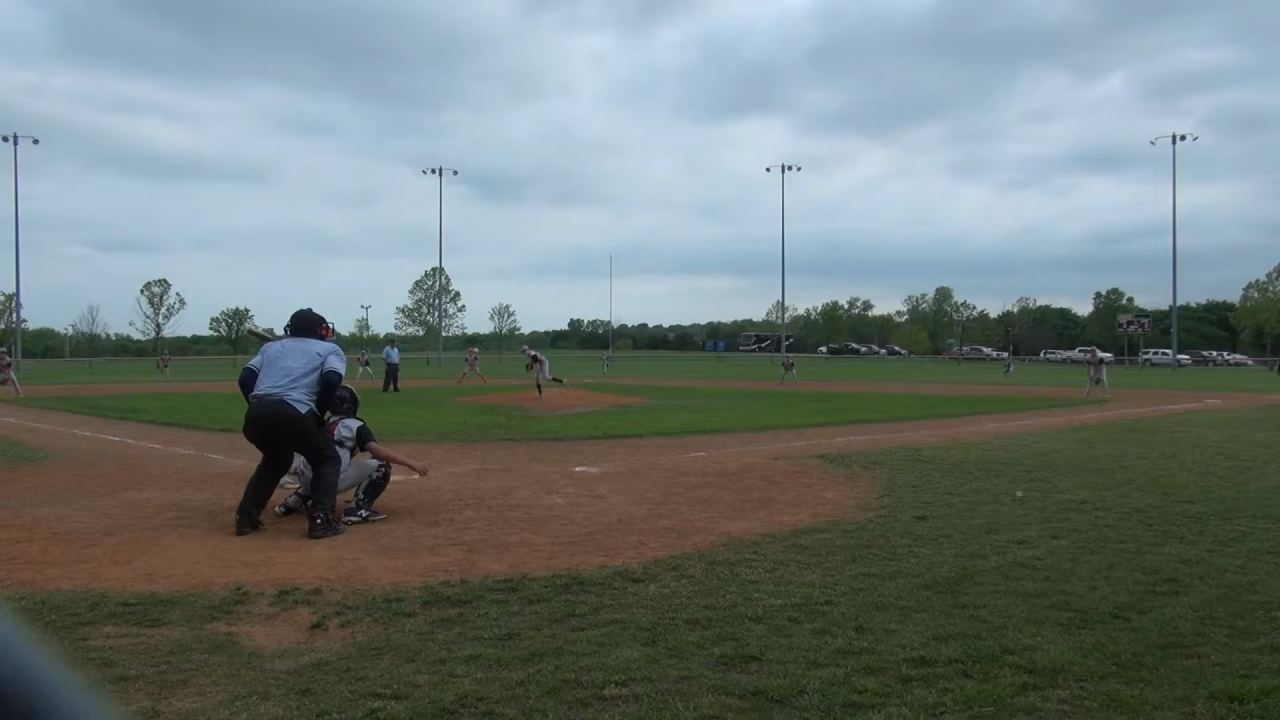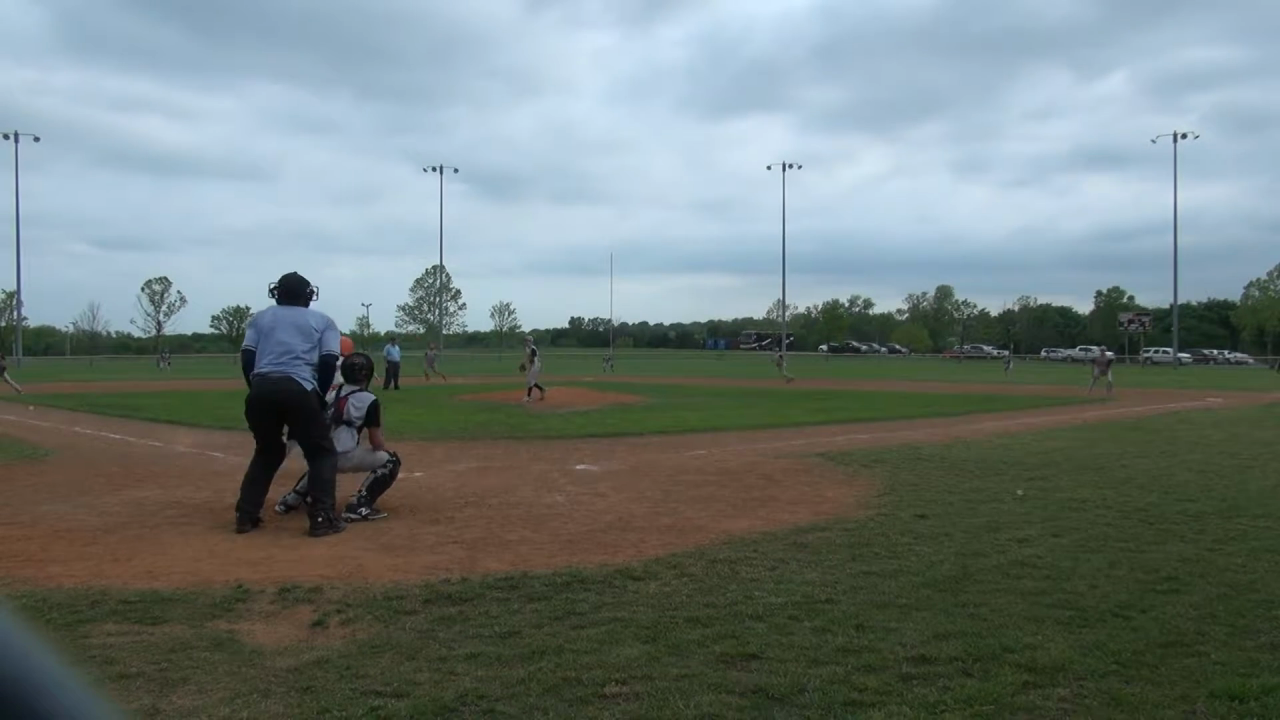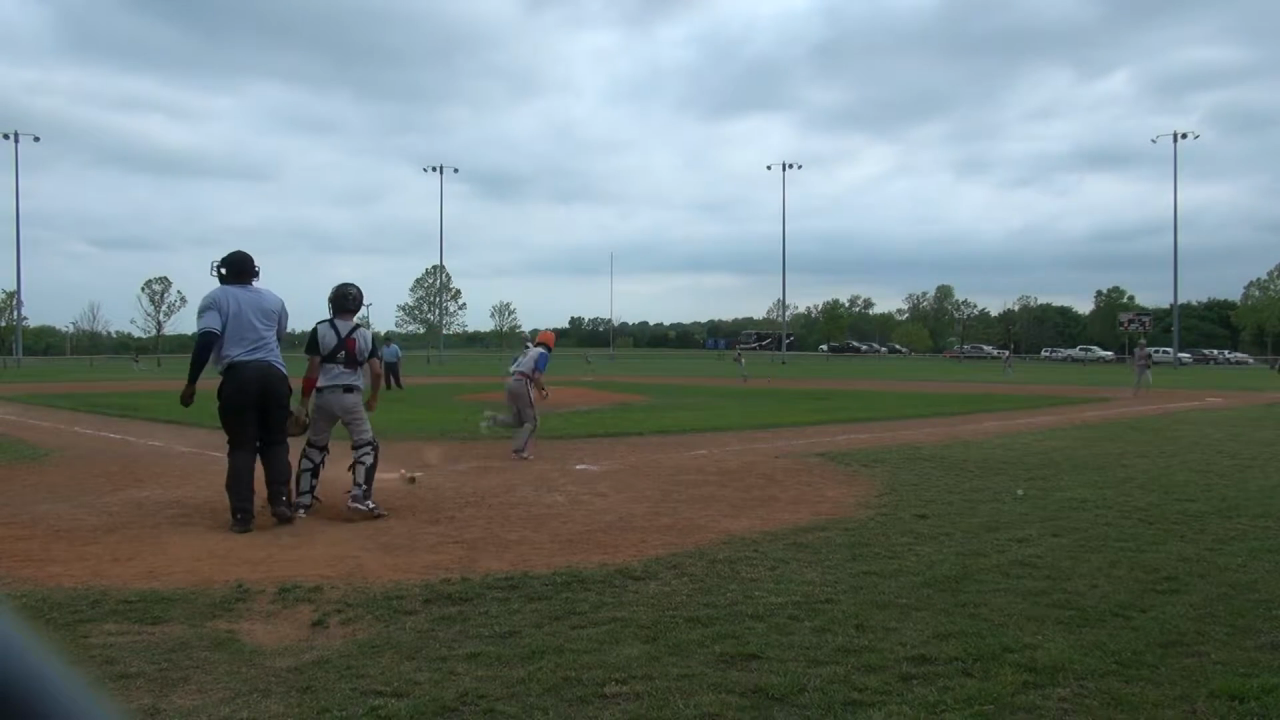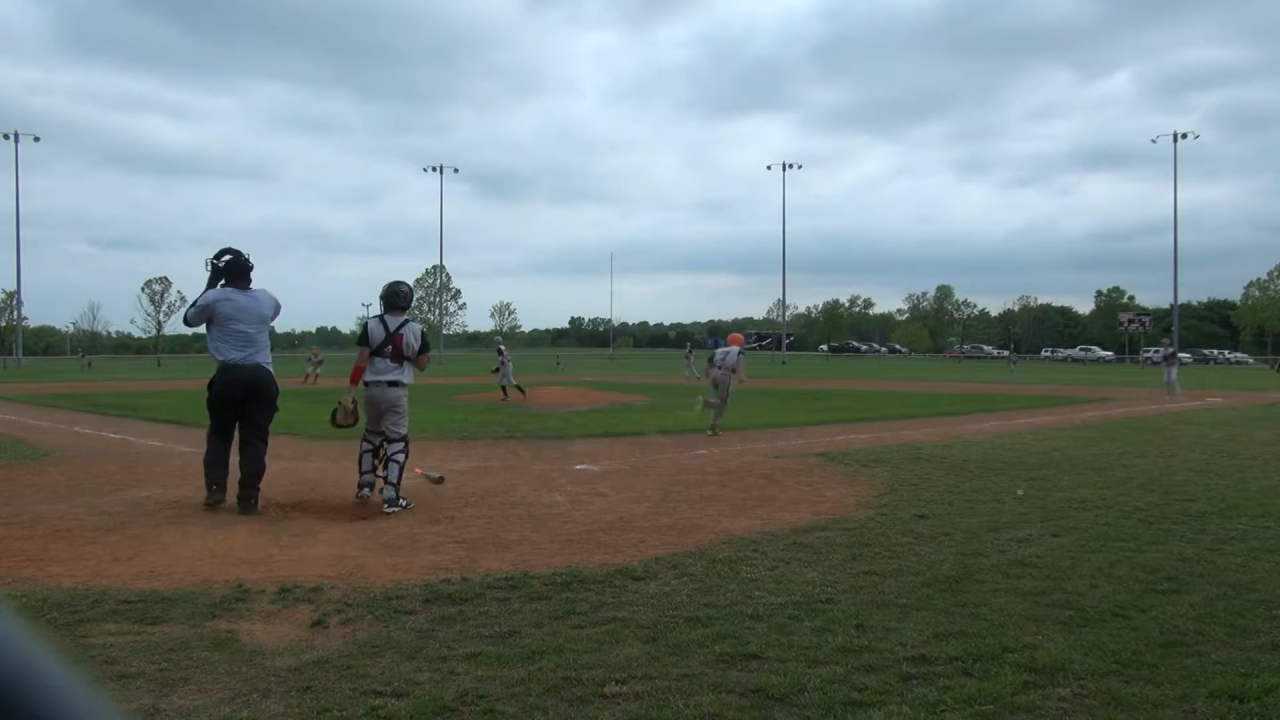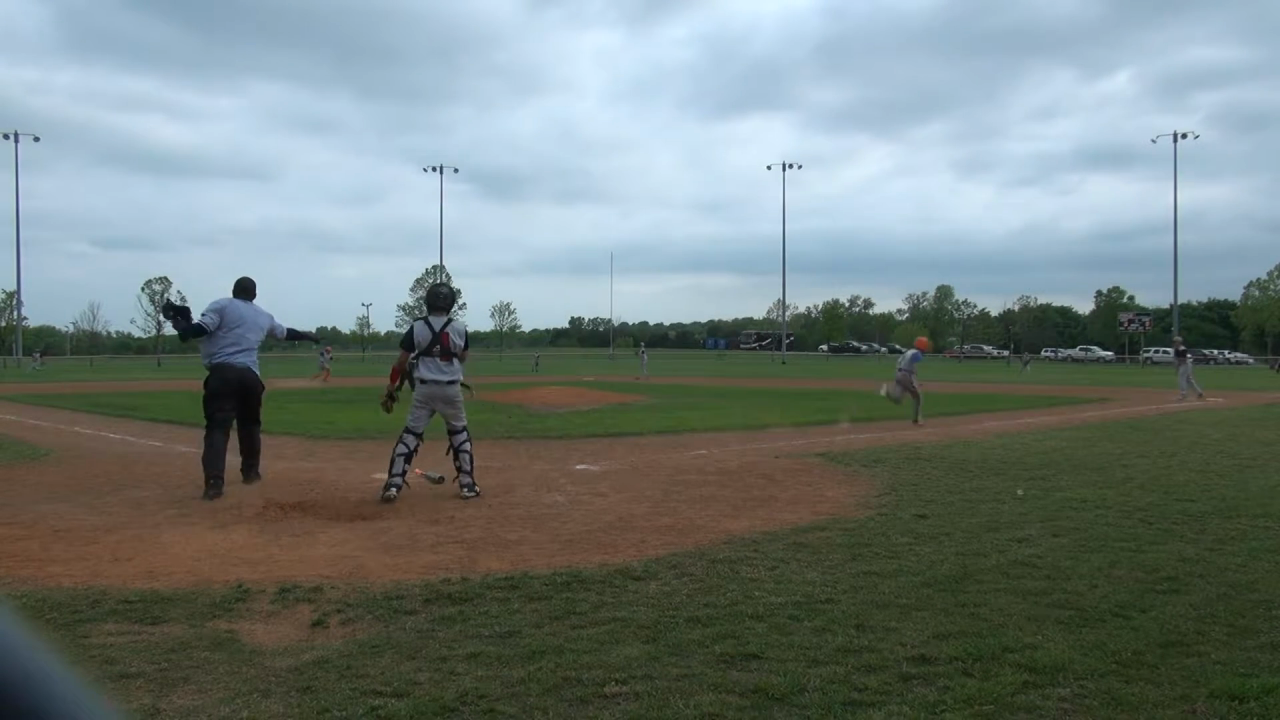
dt=0.7s
person 1, frame 1
left shoulder: (271, 347)
right shoulder: (330, 349)
left elbow: (245, 379)
right elbow: (332, 380)
right wrist: (317, 415)
left hip: (256, 414)
right hip: (293, 413)
left knee: (274, 461)
right knee: (327, 460)
left ankle: (245, 518)
right ankle: (321, 519)
person 1, frame 2
left shoulder: (260, 317)
right shoulder: (323, 321)
left elbow: (247, 360)
right elbow: (328, 362)
right wrist: (319, 396)
left hip: (261, 390)
right hip: (299, 390)
left knee: (267, 451)
right knee: (322, 453)
left ankle: (245, 515)
right ankle: (321, 517)
person 1, frame 3
left shoulder: (215, 298)
right shoulder: (273, 299)
left elbow: (207, 340)
left wrist: (191, 383)
left hip: (239, 377)
right hip: (274, 375)
left knee: (242, 446)
right knee: (275, 442)
left ankle: (242, 515)
right ankle: (280, 502)
person 1, frame 4
left shoulder: (214, 298)
right shoulder: (268, 300)
left elbow: (189, 320)
left wrist: (211, 285)
right wrist: (240, 279)
left hip: (229, 375)
right hip: (263, 375)
left knee: (220, 434)
right knee: (254, 439)
left ankle: (215, 488)
right ankle: (249, 498)
person 1, frame 5
left shoulder: (221, 305)
right shoulder: (264, 316)
left elbow: (202, 330)
right elbow: (286, 333)
left wrist: (183, 327)
right wrist: (310, 337)
left hip: (222, 373)
right hip: (250, 375)
left knee: (217, 427)
right knee: (249, 424)
left ankle: (214, 481)
right ankle: (250, 472)
person 2, frame 1
right shoulder: (356, 425)
right elbow: (377, 450)
right wrist: (412, 464)
left hip: (306, 479)
right knee: (382, 466)
left ankle: (293, 502)
right ankle: (359, 508)
person 2, frame 2
left shoulder: (332, 394)
right shoulder: (370, 400)
right elbow: (376, 443)
right wrist: (383, 446)
right hip: (340, 457)
right knee: (390, 461)
left ankle: (292, 499)
right ankle: (360, 505)
person 2, frame 3
left shoulder: (320, 330)
right shoulder: (365, 335)
left elbow: (312, 369)
right elbow: (377, 371)
left wrist: (303, 403)
right wrist: (373, 398)
left hip: (324, 397)
right hip: (351, 397)
left knee: (314, 448)
right knee: (366, 446)
left ankle: (302, 501)
right ankle: (360, 496)
person 2, frame 4
left shoulder: (371, 325)
right shoulder: (415, 330)
left elbow: (361, 361)
right elbow: (422, 365)
left wrist: (351, 392)
left hip: (372, 390)
right hip: (397, 391)
left knee: (372, 435)
right knee: (397, 442)
left ankle: (366, 484)
right ankle: (391, 497)
person 2, frame 5
left shoulder: (417, 327)
right shoulder: (459, 327)
left elbow: (402, 360)
right elbow: (464, 358)
left wrist: (392, 384)
left hip: (424, 389)
right hip: (451, 389)
left knee: (410, 434)
right knee: (459, 434)
left ankle: (393, 484)
right ankle: (466, 485)
